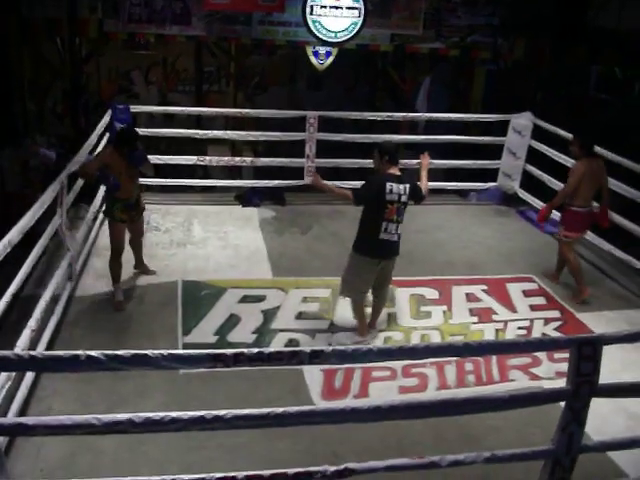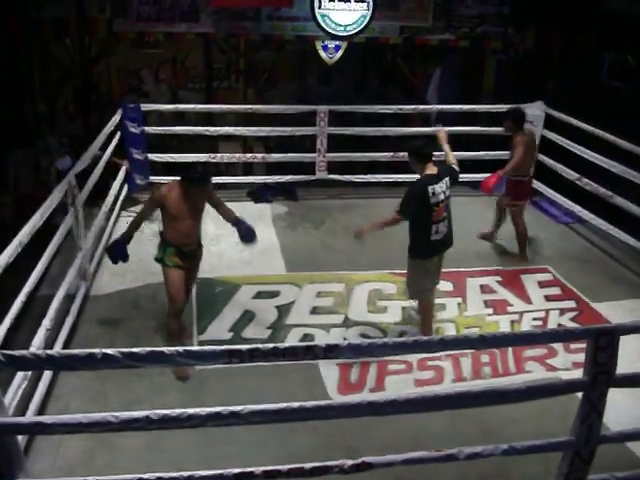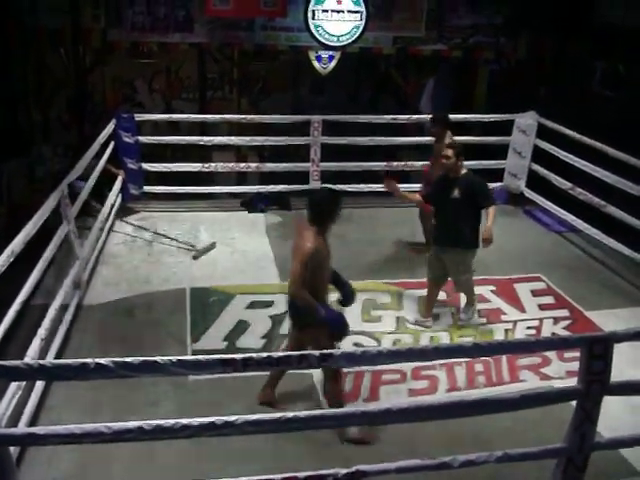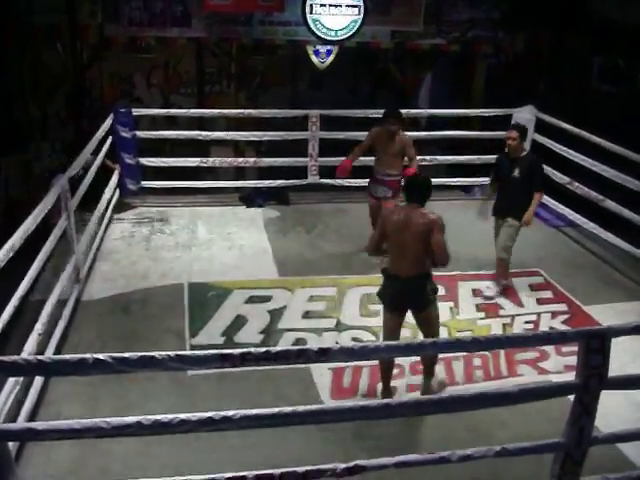
dt=1s
person 1, frame 1
left shoulder: (135, 150)
right shoulder: (108, 154)
left elbow: (149, 170)
right elbow: (84, 171)
left wrist: (142, 161)
right wrist: (104, 178)
left hip: (135, 201)
right hip: (117, 205)
left knee: (137, 236)
right knee: (117, 251)
left ankle: (140, 265)
right ankle: (117, 291)
person 1, frame 2
left shoulder: (204, 190)
right shoulder: (164, 193)
left elbow: (221, 208)
right elbow: (141, 217)
left wrist: (239, 223)
right wrist: (124, 240)
left hip: (195, 249)
right hip: (172, 252)
left knee: (185, 293)
right knee: (176, 305)
left ankle: (177, 325)
person 1, frame 3
left shoulder: (307, 227)
right shoulder: (310, 246)
right elbow: (295, 289)
left wrist: (334, 277)
right wrist: (323, 312)
left hip: (311, 305)
right hip: (307, 309)
left knee: (293, 349)
right knee: (332, 369)
left ankle: (267, 392)
right ankle: (345, 429)
person 1, frame 4
left shoulder: (388, 215)
right shoulder: (433, 221)
left elbow: (372, 249)
right elbow: (442, 260)
right wrist: (427, 253)
left hip: (392, 285)
right hip: (420, 287)
left knee: (389, 341)
right knee: (432, 338)
left ankle: (386, 391)
right ankle: (428, 384)
person 2, frame 1
left shoulder: (379, 182)
right shoulder: (407, 185)
left elbow: (353, 197)
right elbow: (422, 192)
left wrist: (322, 185)
right wrist: (424, 169)
left hip: (368, 248)
right hip: (391, 248)
left knee: (354, 289)
right knee: (381, 290)
left ankle: (362, 333)
right ankle: (371, 326)
person 2, frame 2
left shoulder: (418, 188)
right shoulder: (446, 173)
left elbow: (400, 216)
right elbow: (453, 164)
left wrist: (371, 227)
right wrist: (444, 142)
left hip: (424, 245)
right hip: (444, 240)
left knee: (420, 288)
right knee: (430, 282)
left ankle: (427, 333)
right ankle: (427, 311)
person 2, frame 3
left shoulder: (473, 182)
right shoulder: (441, 181)
left elbow: (490, 205)
right elbow: (424, 199)
left wrist: (488, 226)
right wrist: (398, 193)
left hip: (462, 242)
right hip: (440, 239)
left knee: (462, 280)
right knee: (434, 277)
left ankle: (470, 304)
right ankle: (426, 316)
person 2, frame 4
left shoulder: (532, 162)
right shoulder: (502, 158)
left elbow: (538, 191)
left wrist: (530, 212)
right wrist: (485, 202)
left hip: (516, 214)
right hip: (500, 210)
left knee: (503, 247)
right knee: (501, 247)
left ankle: (497, 283)
right ankle: (503, 278)
person 3, frame 1
left shoulder: (579, 167)
right shoulder: (599, 163)
left elbow: (566, 192)
right elbow: (604, 188)
left wrist: (548, 207)
right wrist: (604, 208)
left hip: (574, 212)
right hip: (587, 212)
left knee: (567, 251)
right knee: (564, 244)
left ankle: (582, 289)
right ankle: (556, 274)
person 3, frame 2
left shoulder: (520, 139)
right shoulder: (528, 133)
left elbow: (516, 160)
right elbow: (531, 156)
left wrist: (500, 174)
left hip: (518, 182)
right hip: (522, 179)
left knee: (517, 218)
right knee: (501, 204)
left ankle: (523, 255)
right ankle: (492, 234)
person 3, frame 3
left shoulder: (446, 143)
right shoulder: (441, 136)
left elbow: (440, 170)
right wrist: (429, 166)
right hip: (432, 178)
left knee: (425, 213)
right knee: (425, 211)
left ankle: (429, 244)
person 3, frame 4
left shoulder: (405, 140)
right shoulder: (375, 133)
left elbow: (413, 158)
right elbow: (361, 148)
left wrist: (413, 169)
right wrist: (348, 161)
left hip: (392, 182)
right hip: (376, 178)
right knee: (374, 214)
